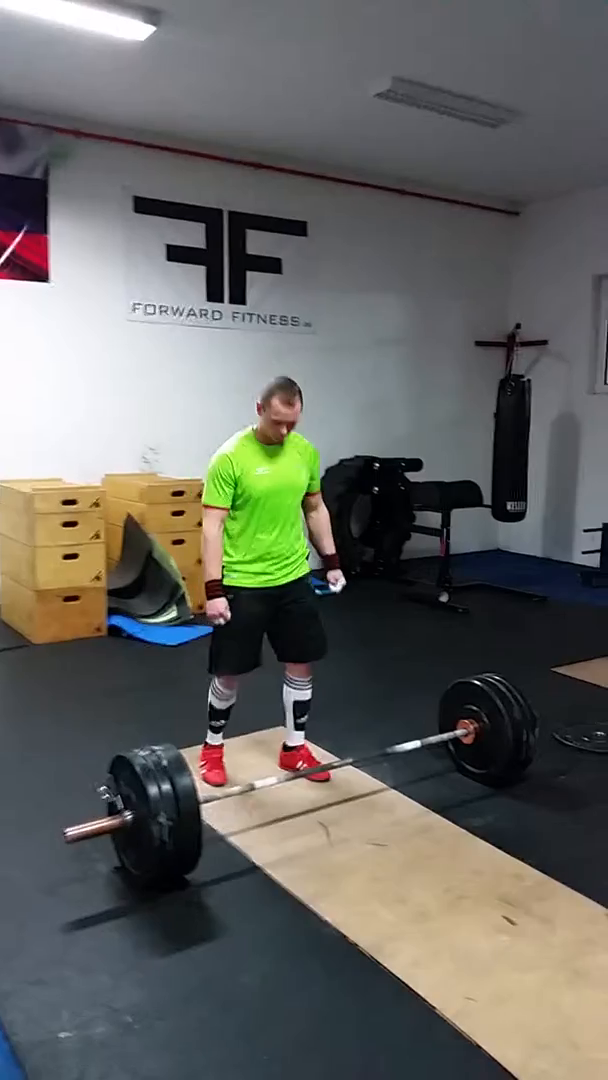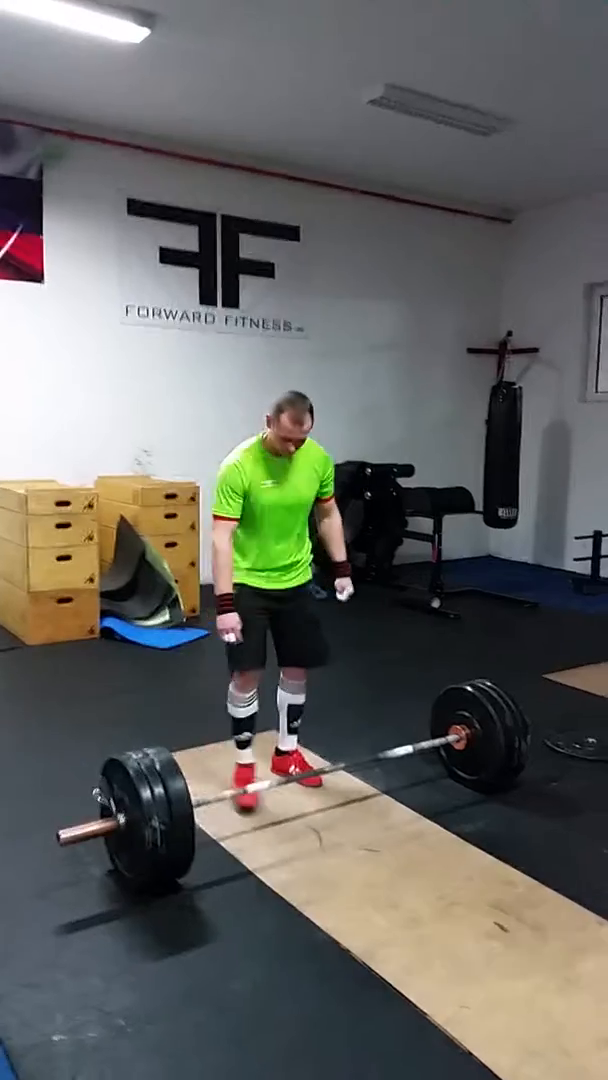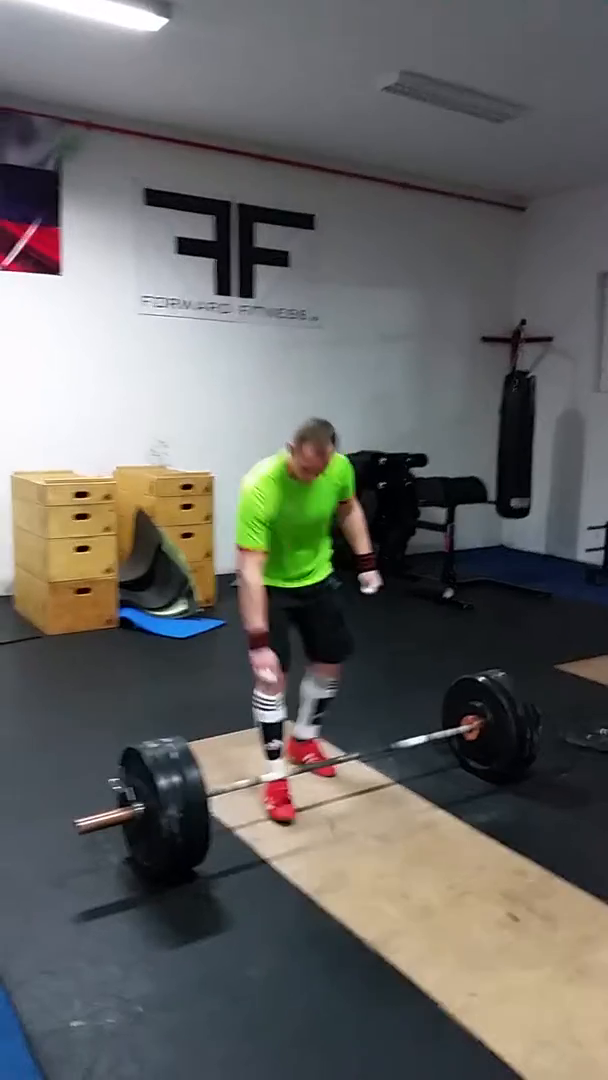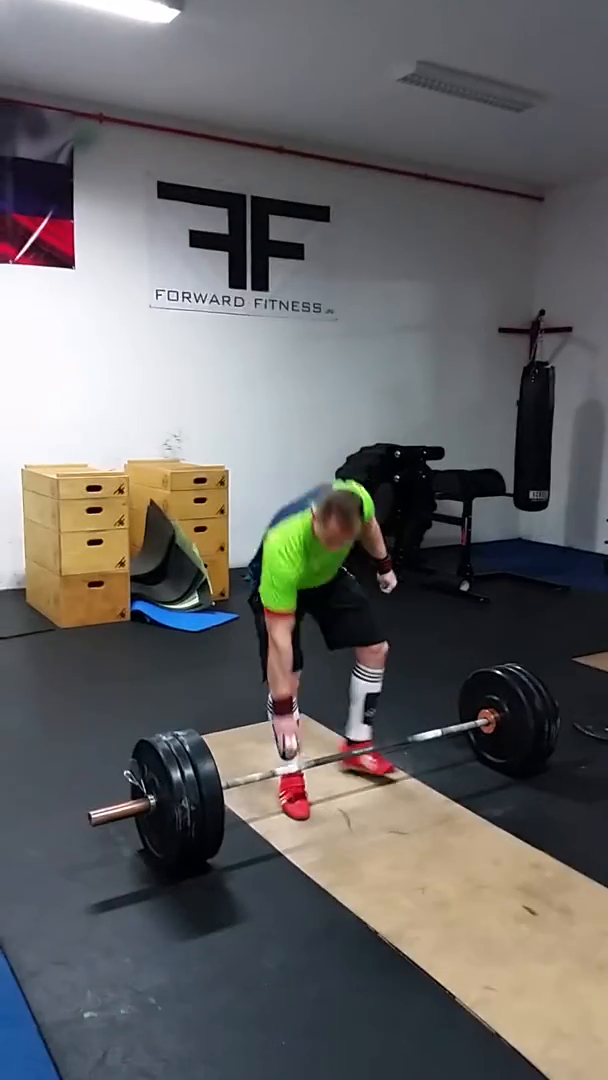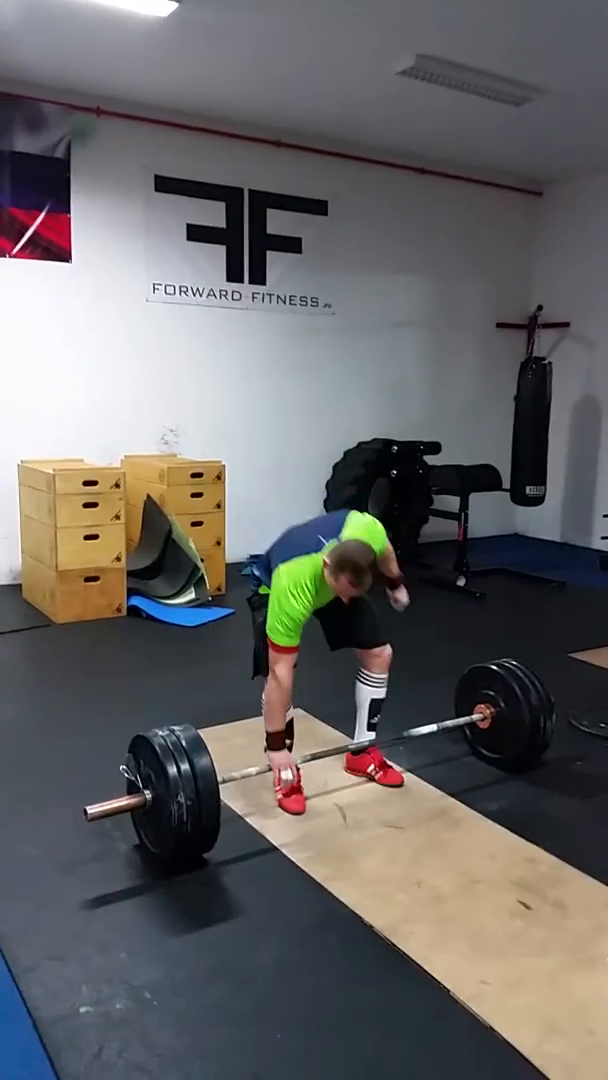
dt=0.2s
person 1, frame 1
left shoulder: (306, 453)
right shoulder: (231, 458)
left elbow: (315, 508)
right elbow: (212, 527)
left wrist: (331, 561)
right wrist: (214, 590)
left hip: (292, 579)
right hip: (241, 585)
left knee: (301, 665)
right knee: (229, 673)
left ankle: (295, 747)
right ankle: (213, 745)
person 1, frame 2
left shoulder: (319, 459)
right shoulder: (239, 466)
left elbow: (328, 513)
right elbow: (222, 538)
left wrist: (341, 566)
right wrist: (225, 603)
left hip: (296, 581)
right hip: (247, 584)
left knee: (297, 670)
right knee: (247, 674)
left ankle: (286, 750)
right ankle: (244, 761)
person 1, frame 3
left shoulder: (339, 468)
right shoulder: (260, 489)
left elbow: (350, 510)
right elbow: (250, 570)
left wrist: (366, 562)
right wrist: (258, 641)
left hip: (316, 577)
right hip: (270, 585)
left knee: (329, 662)
right knee: (271, 677)
left ankle: (304, 739)
right ankle: (276, 776)
person 1, frame 4
left shoulder: (358, 499)
right shoulder: (284, 550)
right elbow: (280, 638)
left wrist: (384, 565)
right wrist: (283, 711)
left hip: (329, 577)
right hip: (278, 591)
left knee: (375, 648)
right knee: (288, 675)
left ankle: (357, 744)
right ankle: (291, 774)
person 1, frame 5
left shoulder: (367, 531)
right shoulder: (291, 588)
right elbow: (280, 674)
left wrist: (395, 583)
right wrist: (276, 745)
left hip: (339, 581)
right hip: (273, 589)
left knee: (379, 654)
right knee: (279, 677)
left ankle: (363, 752)
right ankle: (288, 772)
